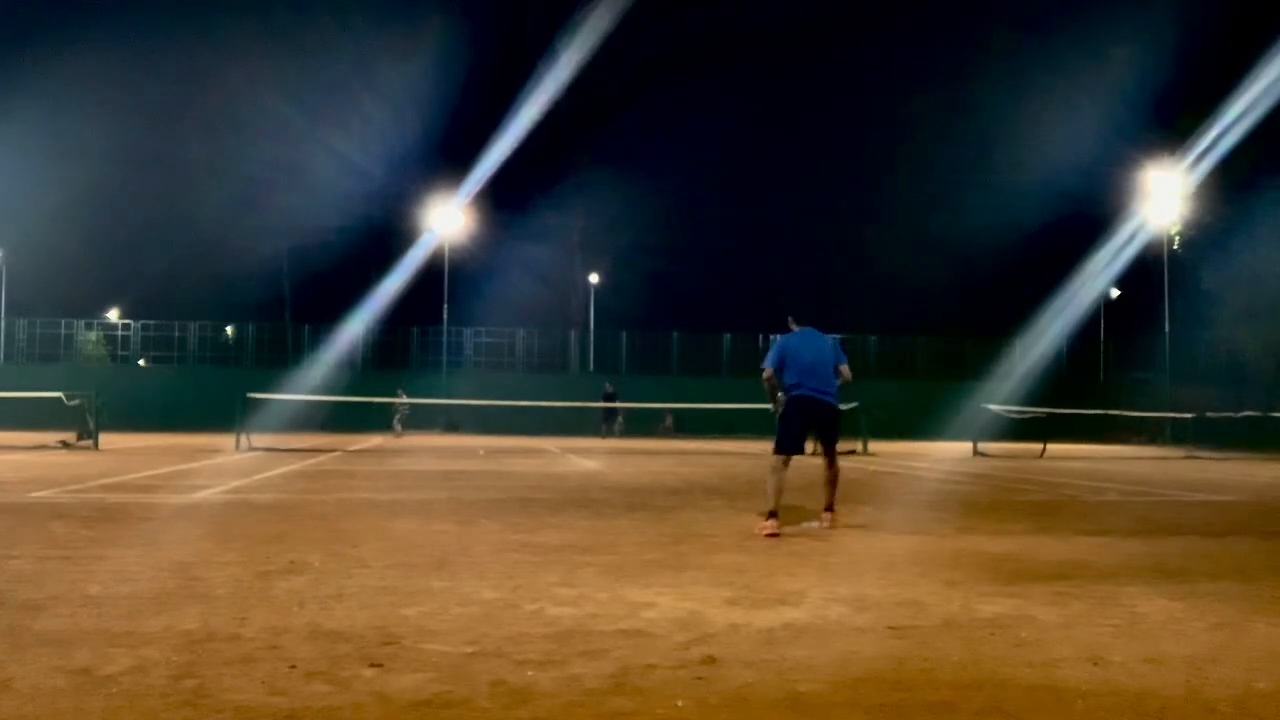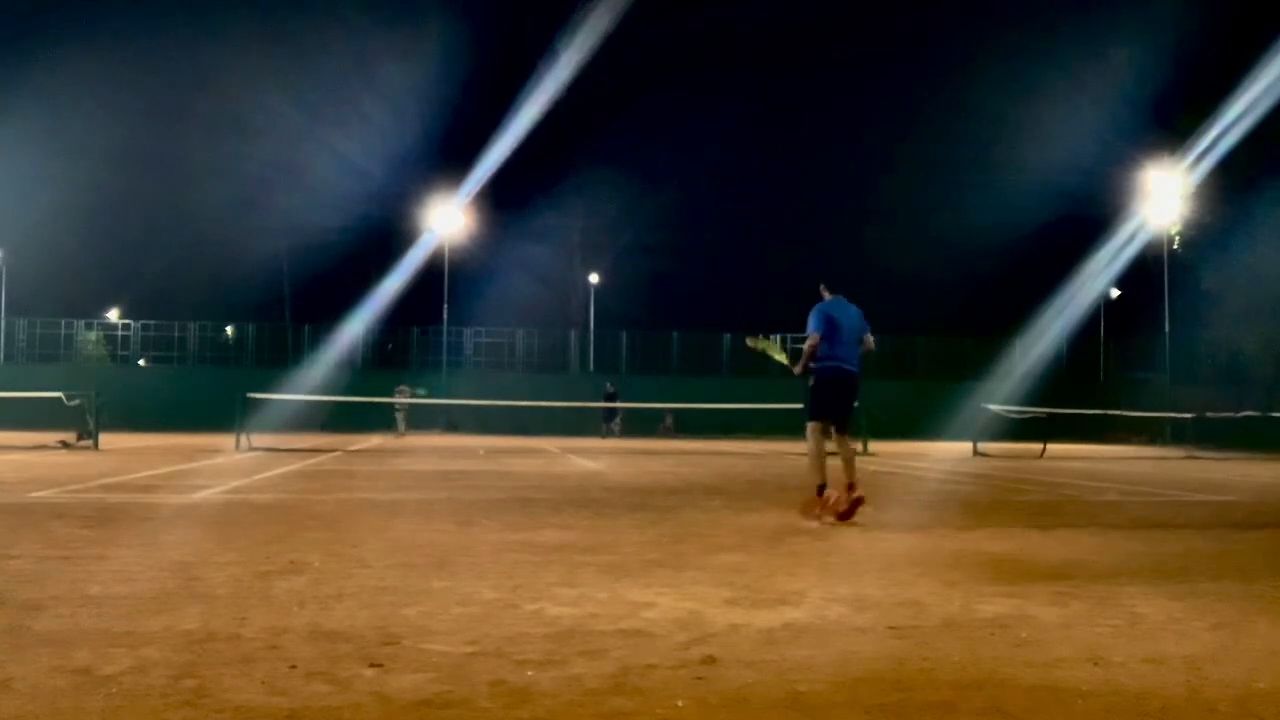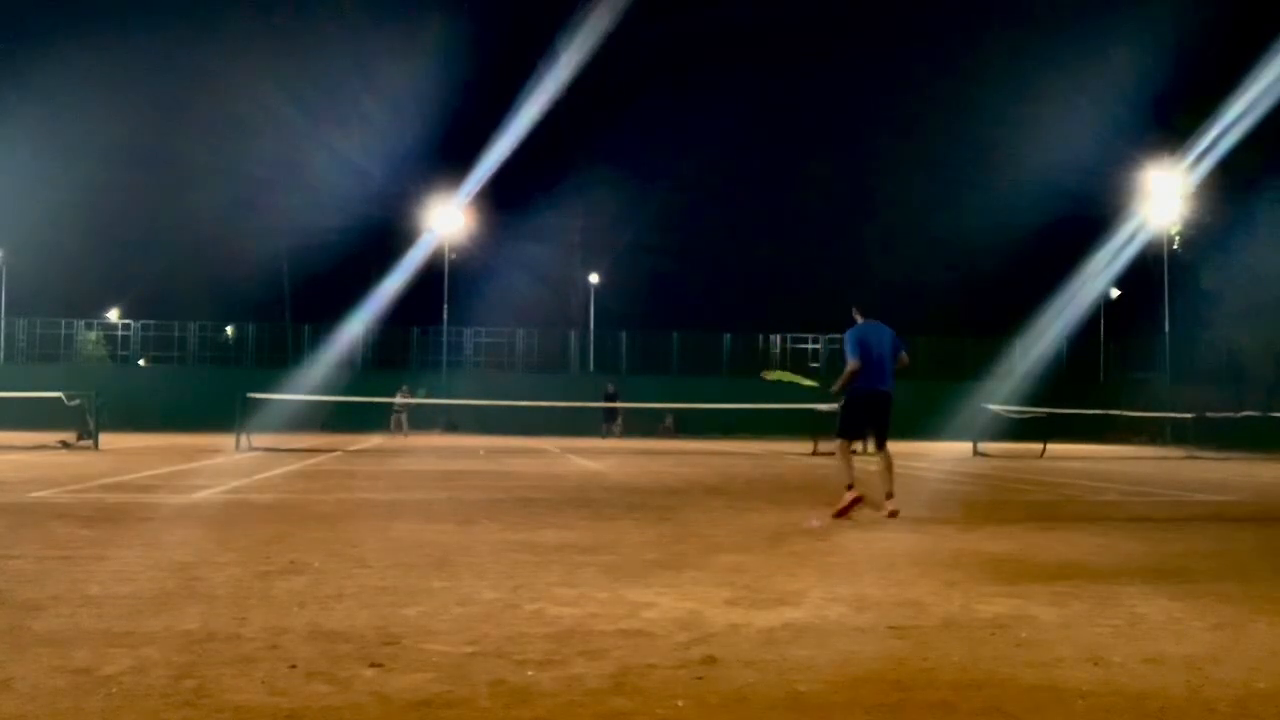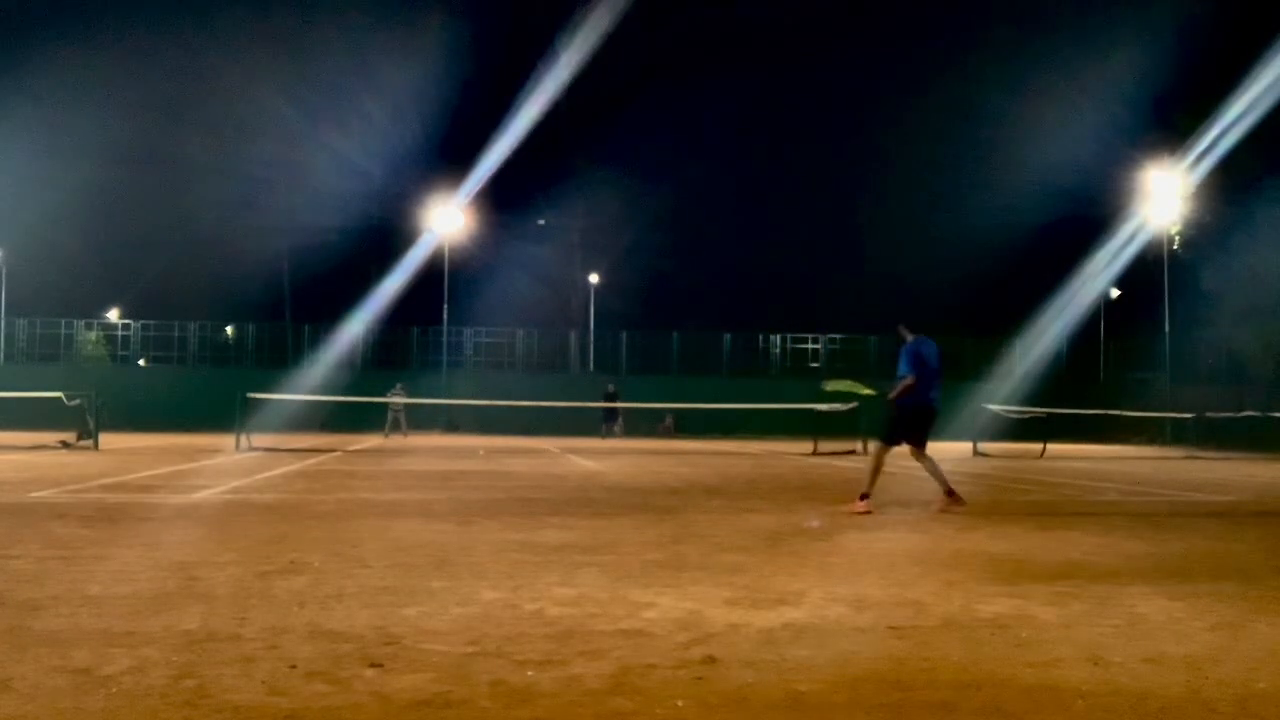
dt=0.4s
person 1, frame 1
left shoulder: (785, 342)
right shoulder: (829, 342)
left elbow: (768, 376)
right elbow: (846, 376)
left wrist: (775, 401)
left hip: (798, 403)
right hip: (828, 406)
left knee: (779, 462)
right knee: (830, 457)
left ankle: (772, 520)
right ankle: (828, 512)
person 1, frame 2
left shoulder: (821, 309)
right shoulder: (856, 312)
left elbow: (813, 341)
right elbow: (869, 346)
left wrist: (801, 366)
left hip: (826, 373)
right hip: (850, 376)
left knee: (814, 432)
right knee: (841, 436)
left ankle: (823, 492)
right ankle: (851, 490)
person 1, frame 3
left shoulder: (854, 333)
right shoulder: (888, 332)
left elbow: (854, 365)
right elbow: (903, 361)
left wrist: (839, 386)
left hip: (860, 393)
right hip: (884, 394)
left knee: (842, 445)
right knee: (881, 446)
left ankle: (851, 490)
right ankle: (888, 500)
person 1, frame 4
left shoulder: (910, 349)
right shoulder: (930, 346)
left elbow: (911, 380)
left wrist: (893, 395)
left hip: (910, 406)
right hip: (928, 407)
left knee: (881, 449)
right knee: (918, 453)
left ankle: (865, 500)
right ankle: (950, 494)
